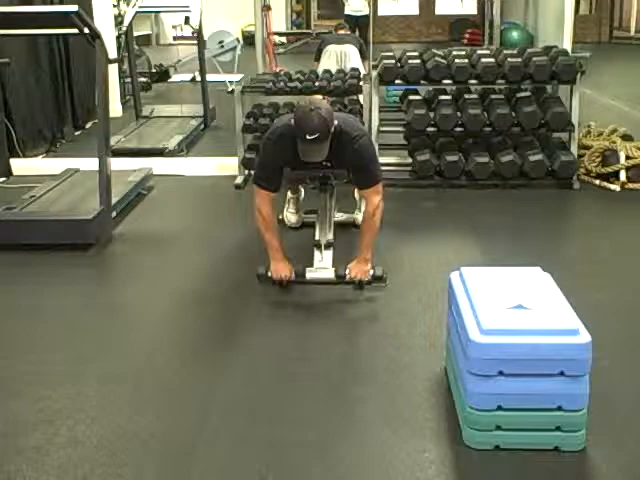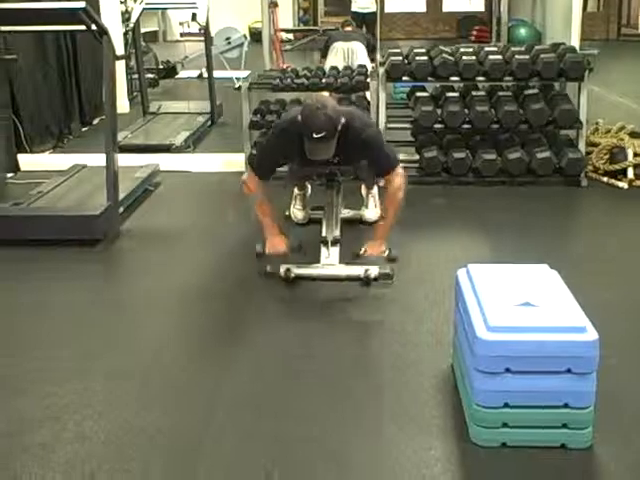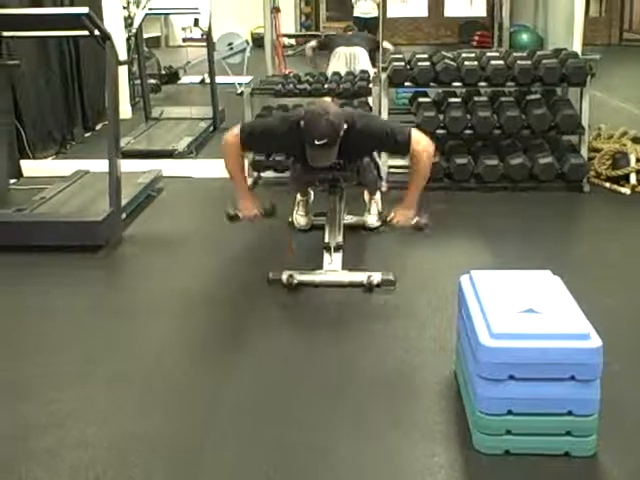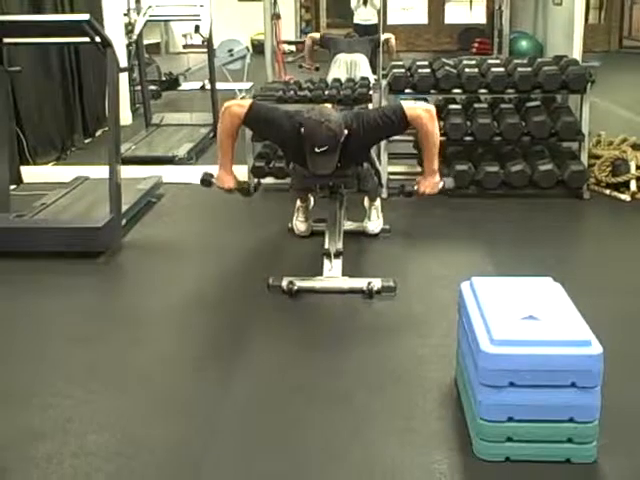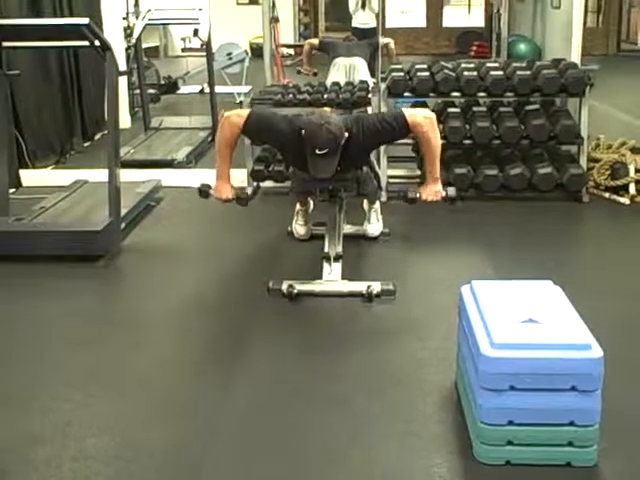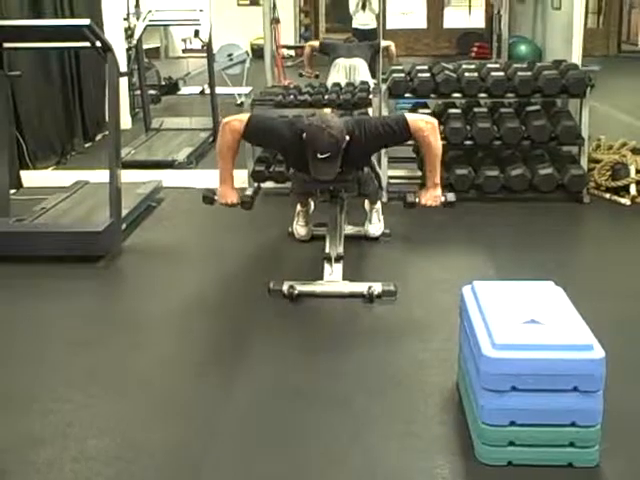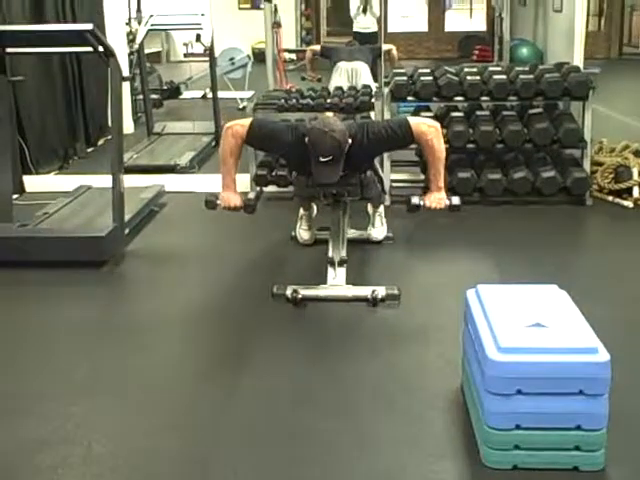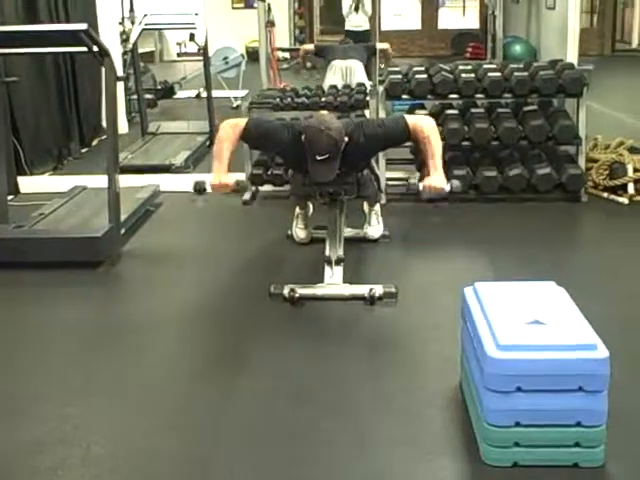
dt=0.2s
person 1, frame 1
left shoulder: (355, 138)
right shoulder: (277, 138)
left elbow: (374, 200)
right elbow: (263, 201)
left wrist: (364, 259)
right wrist: (277, 258)
left hip: (343, 163)
left ankle: (361, 194)
right ankle: (294, 194)
person 1, frame 2
left shoulder: (361, 130)
right shoulder: (285, 130)
left elbow: (396, 181)
right elbow: (251, 181)
left wrist: (380, 237)
right wrist: (272, 233)
left knee: (369, 174)
right knee: (298, 174)
left ankle: (369, 190)
right ankle: (301, 190)
person 1, frame 3
left shoulder: (363, 127)
right shoulder: (287, 127)
left elbow: (423, 147)
right elbow: (231, 141)
left wrist: (408, 205)
right wrist: (245, 197)
left hip: (355, 160)
left knee: (370, 180)
right knee: (299, 179)
left ankle: (372, 196)
right ankle: (303, 197)
person 1, frame 4
left shoulder: (363, 126)
right shoulder: (288, 127)
left elbow: (424, 112)
right elbow: (231, 109)
left wrist: (431, 173)
right wrist: (225, 169)
left hip: (355, 165)
left knee: (370, 188)
right knee: (299, 188)
left ankle: (373, 203)
right ankle: (303, 204)
person 1, frame 5
left shoulder: (362, 131)
right shoulder: (288, 131)
left elbow: (425, 120)
right elbow: (230, 120)
left wrist: (432, 181)
right wrist: (223, 180)
left hip: (355, 169)
left knee: (369, 189)
right knee: (299, 190)
left ankle: (373, 206)
right ankle: (303, 207)
person 1, frame 6
left shoulder: (364, 133)
right shoulder: (288, 135)
left elbow: (426, 125)
right elbow: (231, 125)
left wrist: (433, 186)
right wrist: (226, 184)
left hip: (356, 168)
left knee: (370, 190)
right knee: (299, 190)
left ankle: (374, 206)
right ankle: (304, 207)
person 1, frame 7
left shoulder: (367, 137)
right shoulder: (291, 139)
left elbow: (429, 127)
right elbow: (234, 129)
left wrist: (437, 189)
right wrist: (229, 188)
left hip: (359, 171)
left ankle: (376, 210)
right ankle: (306, 211)
person 1, frame 8
left shoulder: (364, 135)
right shoulder: (288, 137)
left elbow: (423, 122)
right elbow: (232, 125)
left wrist: (436, 171)
right wrist: (219, 168)
left hip: (355, 172)
left knee: (369, 191)
right knee: (298, 193)
left ankle: (373, 208)
right ankle: (303, 210)
